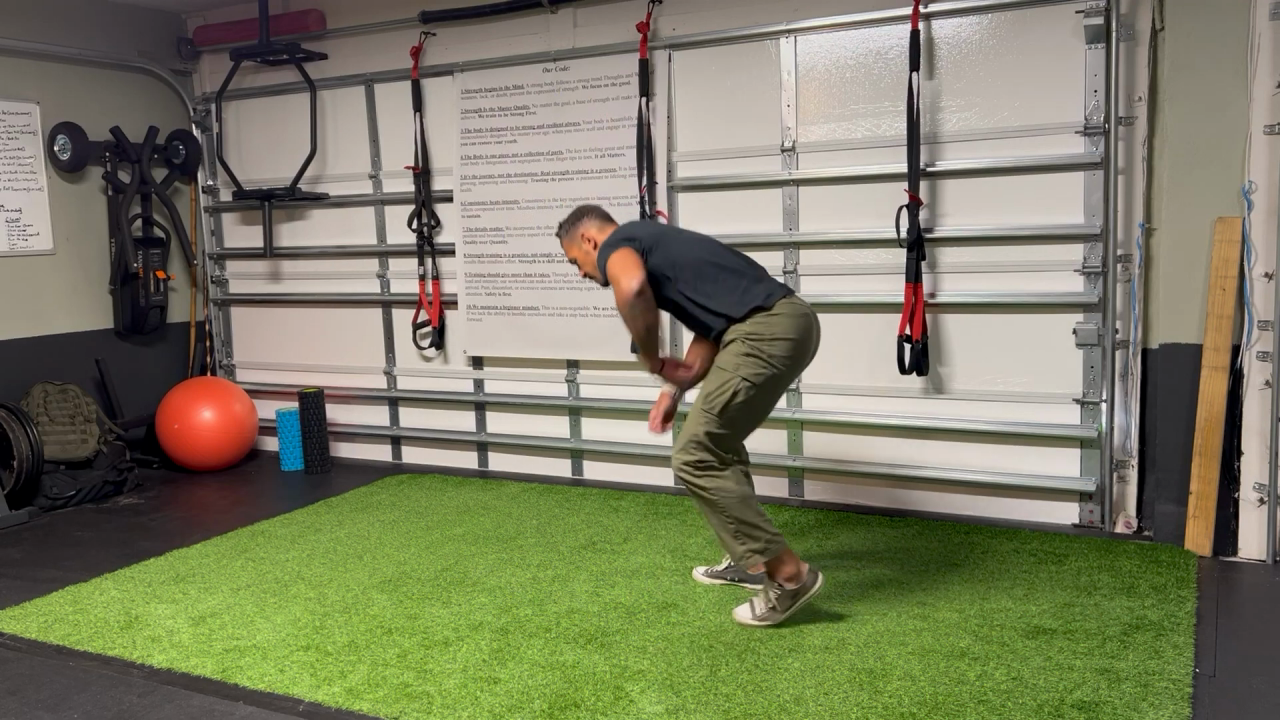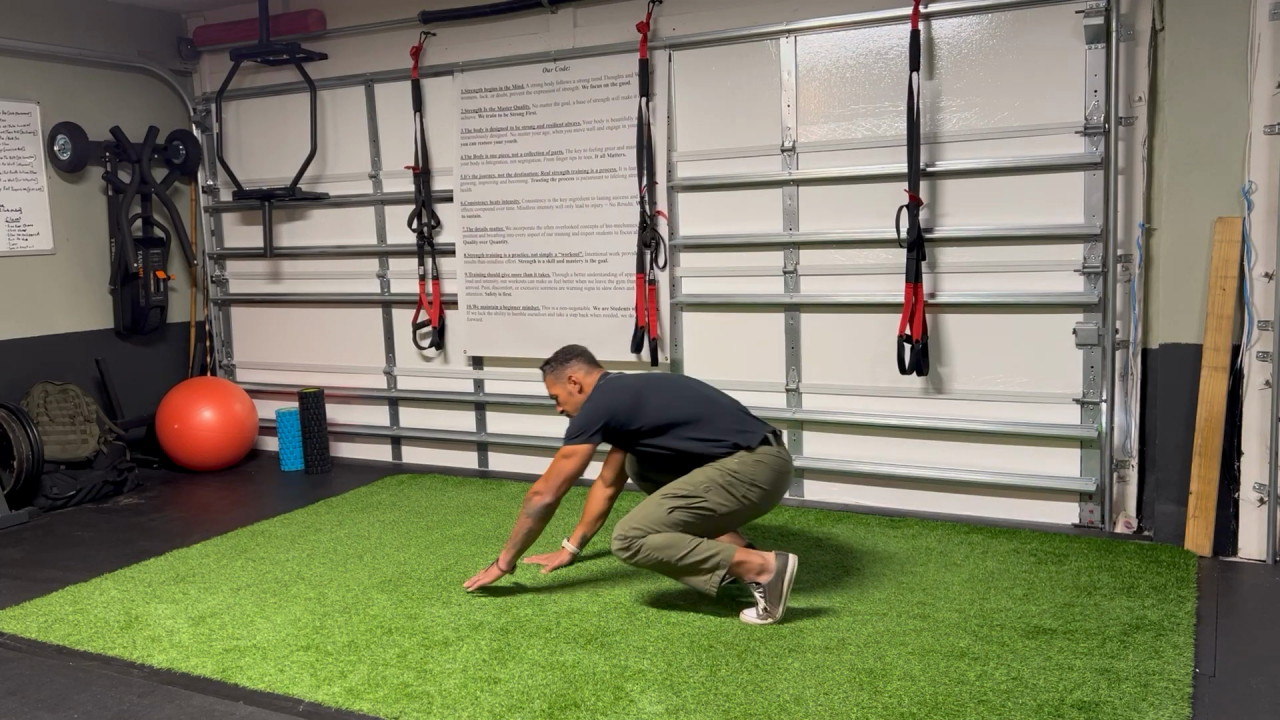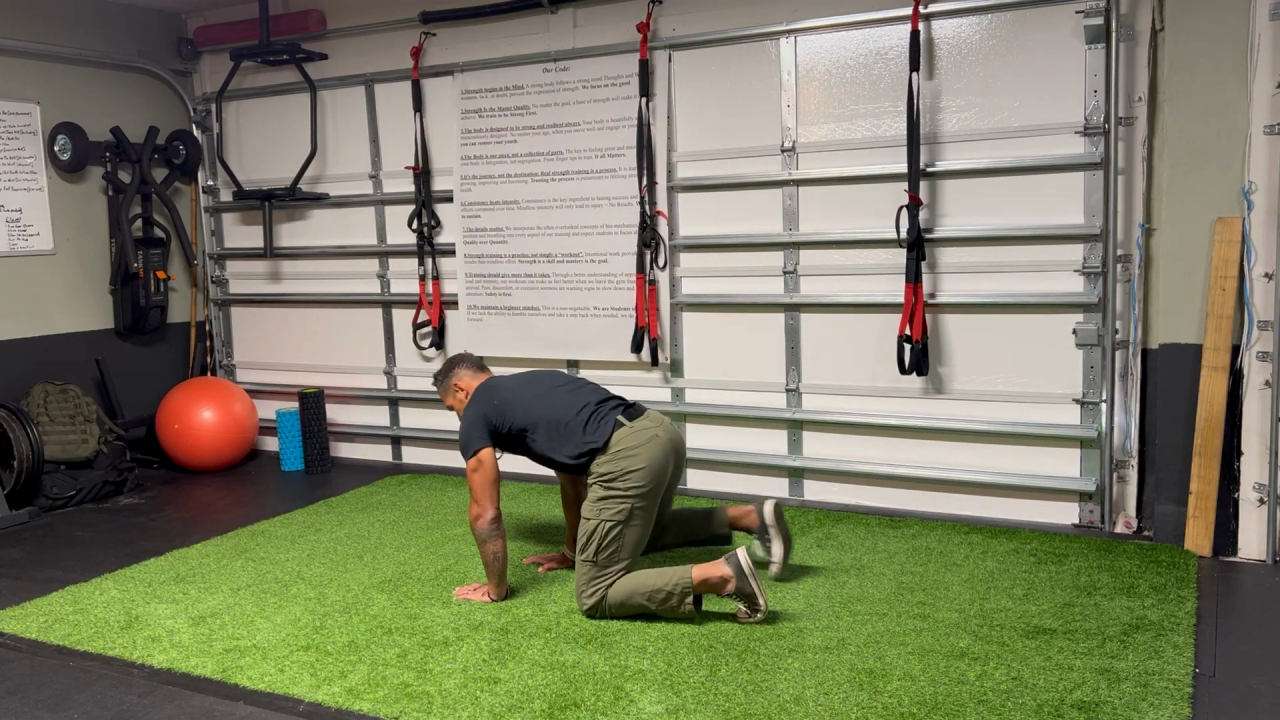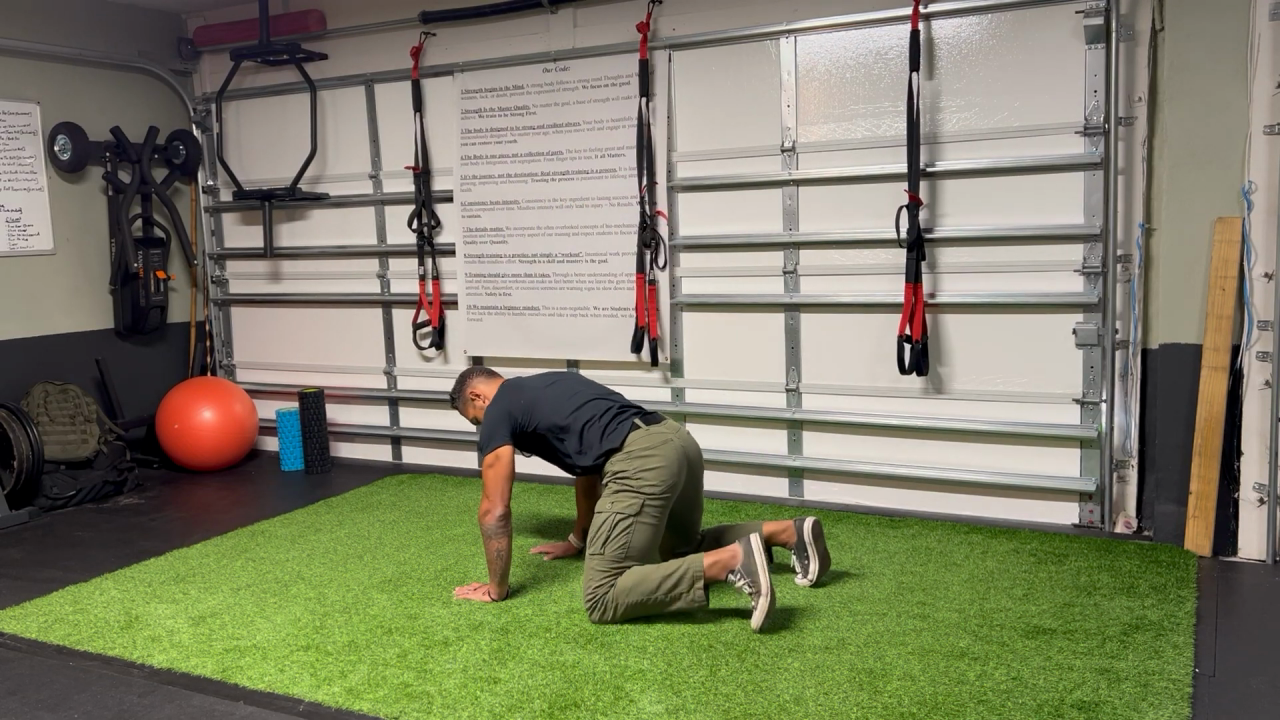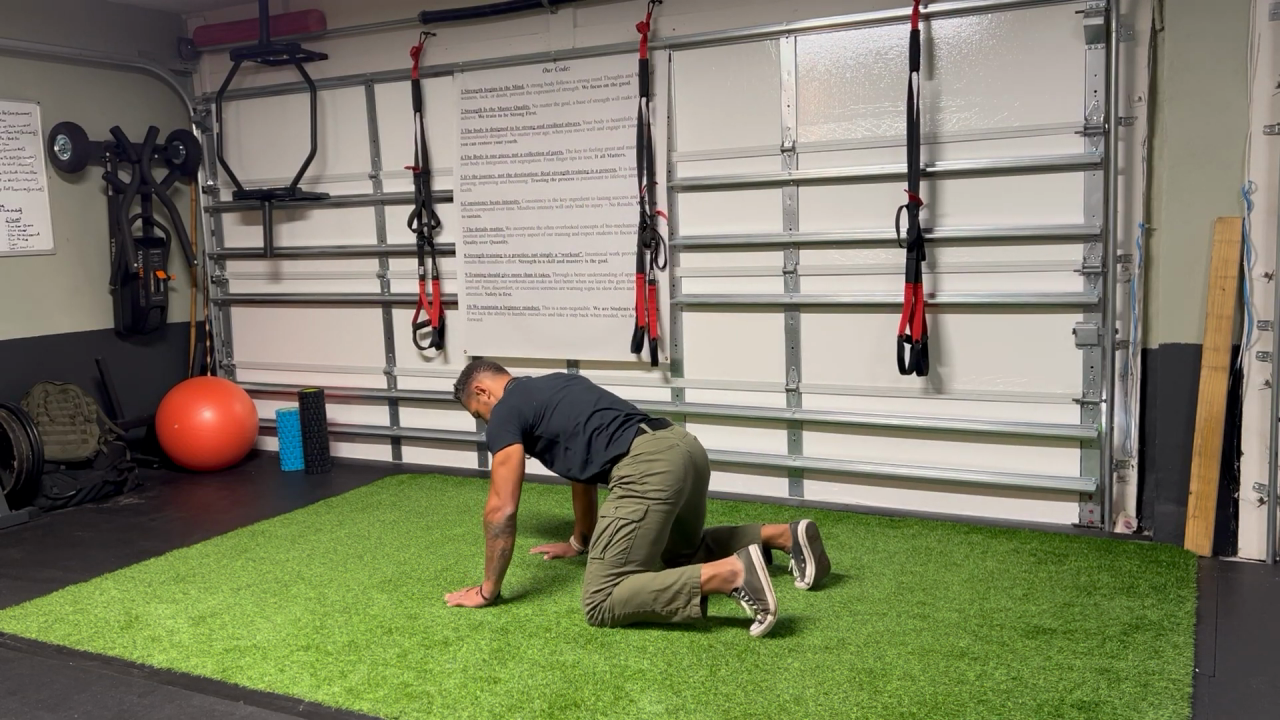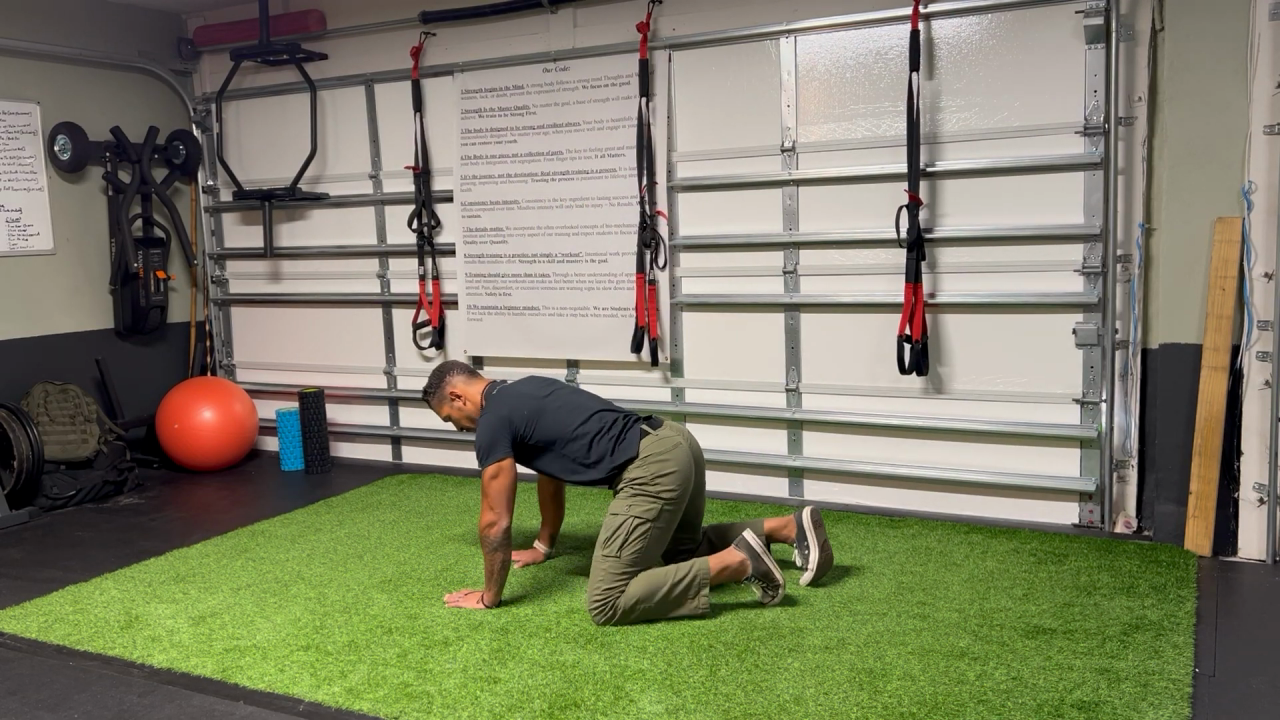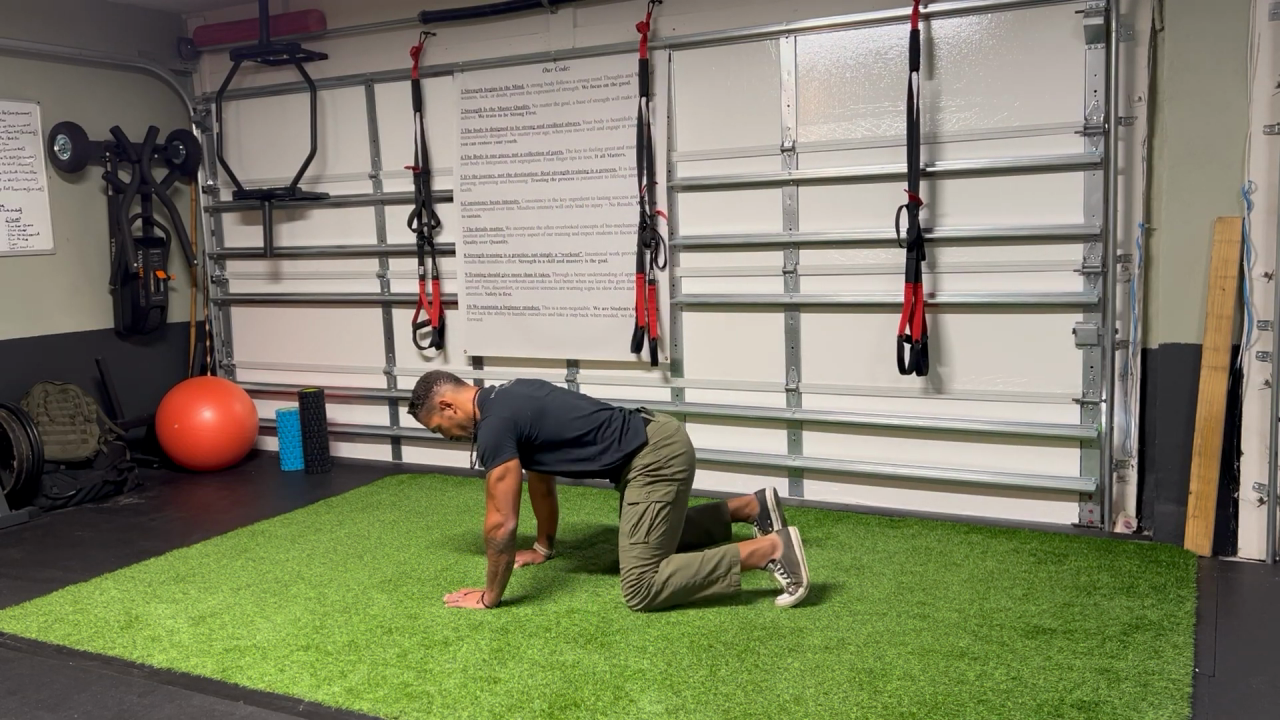
dt=0.7s
person 1, frame 1
left shoulder: (618, 244)
right shoulder: (648, 243)
left elbow: (632, 287)
right elbow: (706, 331)
left wrist: (656, 362)
right wrist: (675, 390)
left hip: (768, 330)
right hip: (788, 321)
left knee: (695, 458)
right knee: (713, 440)
left ankle: (791, 575)
right ankle: (750, 560)
person 1, frame 2
left shoulder: (599, 405)
right shoulder: (623, 396)
left elbow: (546, 493)
right elbow: (608, 484)
left wrist: (504, 562)
right wrist: (570, 548)
left hip: (753, 469)
right hip: (756, 459)
left knee: (630, 540)
right knee: (639, 465)
left ankle: (762, 567)
right ankle: (733, 548)
person 1, frame 3
left shoulder: (478, 414)
right shoulder: (529, 383)
left elbow: (485, 514)
right elbow: (572, 474)
left wrist: (496, 588)
right wrist: (571, 550)
left hip: (628, 455)
right hip: (661, 432)
left knee: (595, 598)
right knee: (648, 532)
left ankle: (721, 575)
right ankle: (750, 516)
person 1, frame 4
left shoulder: (498, 413)
right shoulder: (543, 389)
left elbow: (495, 509)
left wrist: (496, 587)
right wrist: (575, 542)
left hip: (642, 463)
right hip: (676, 441)
left knee: (603, 600)
right knee: (681, 549)
left ankle: (731, 559)
right ankle: (790, 533)
person 1, frame 5
left shoulder: (506, 411)
right shoulder: (553, 386)
left elbow: (502, 509)
right elbow: (583, 465)
left wrist: (489, 590)
right wrist: (579, 541)
left hip: (647, 469)
right hip: (684, 447)
left knee: (601, 604)
right knee: (682, 552)
left ankle: (728, 573)
right ankle: (785, 536)
person 1, frame 6
left shoulder: (494, 423)
right shoulder: (524, 392)
left elbow: (496, 522)
right elbow: (553, 473)
left wrist: (490, 596)
right wrist: (542, 547)
left hip: (653, 469)
right hip: (676, 443)
left knee: (606, 603)
right knee: (685, 548)
left ankle: (735, 563)
right ankle: (789, 527)
person 1, frame 7
left shoulder: (494, 426)
right shoulder: (509, 399)
left elbow: (501, 523)
right elbow: (540, 478)
left wrist: (489, 597)
right wrist: (543, 548)
left hip: (656, 457)
right hip: (659, 438)
left knee: (640, 588)
right knee: (656, 535)
left ankle: (770, 547)
right ankle: (750, 506)
